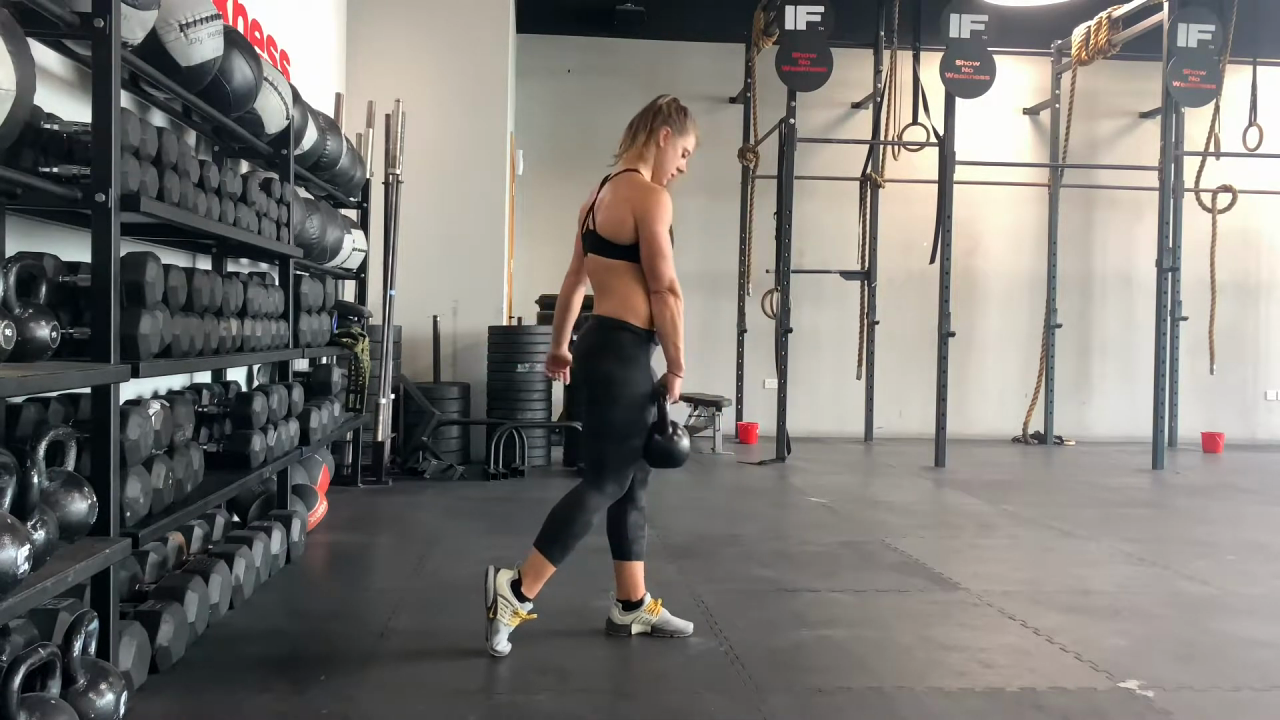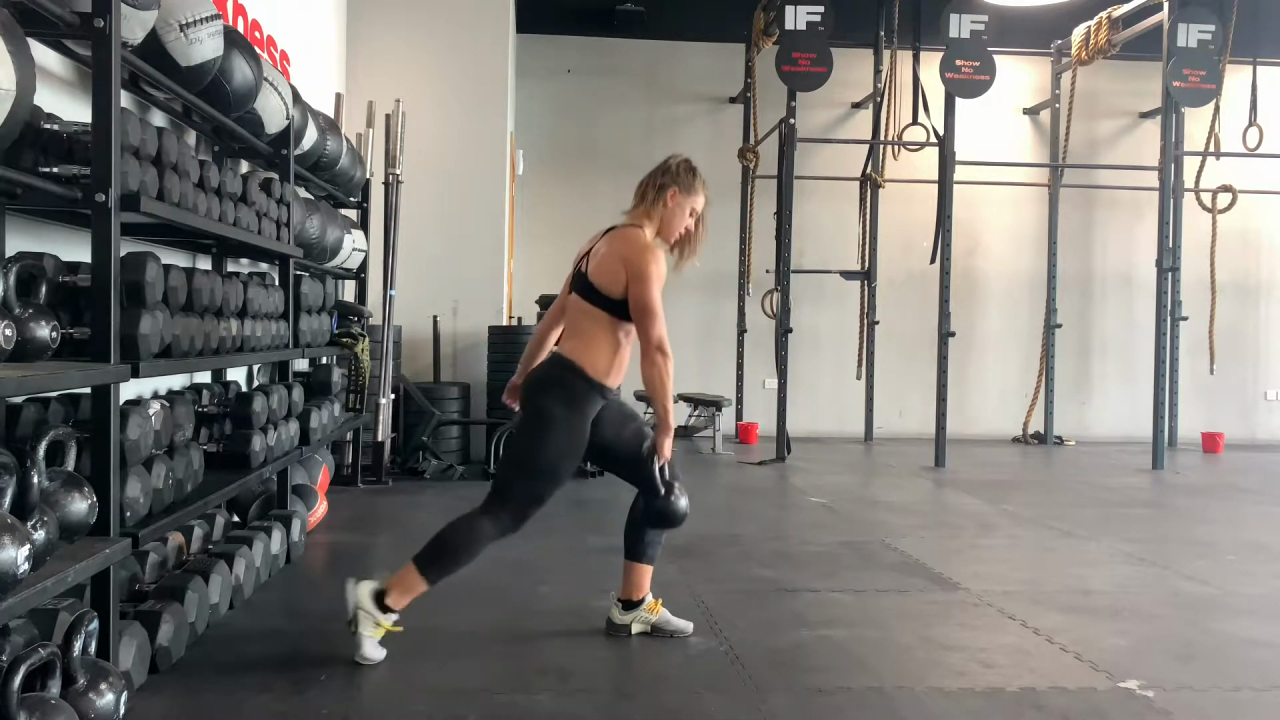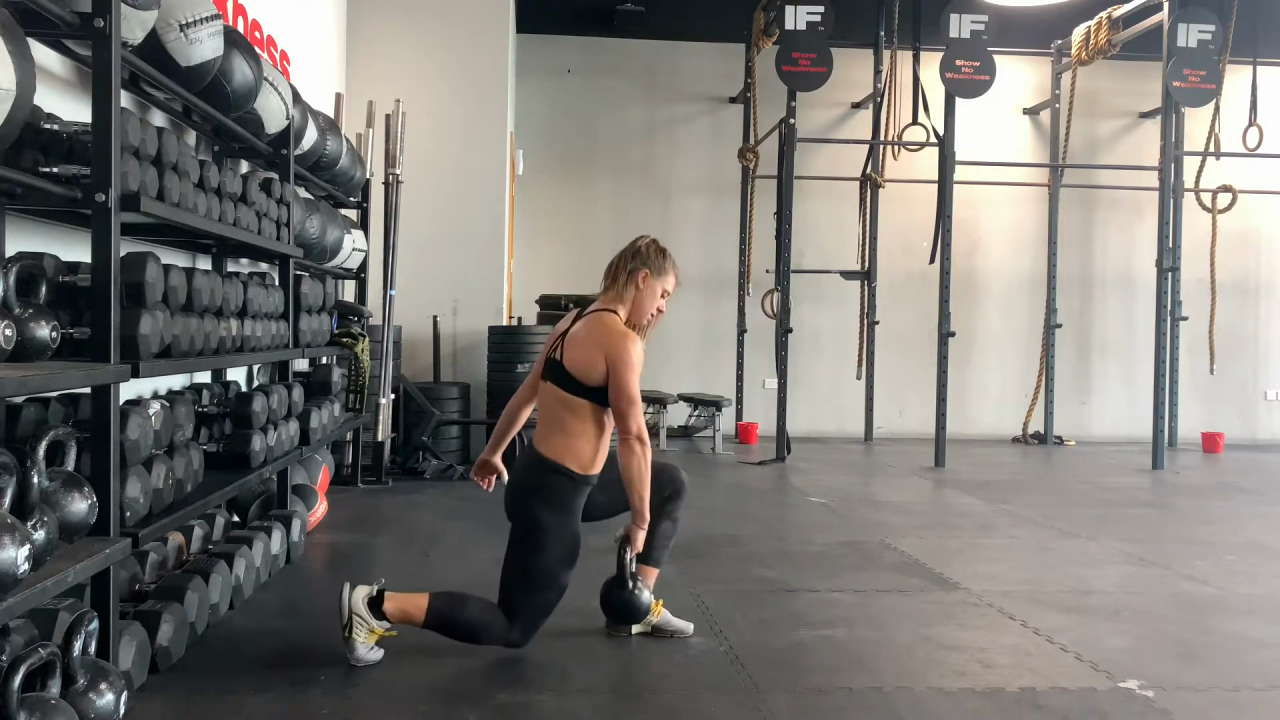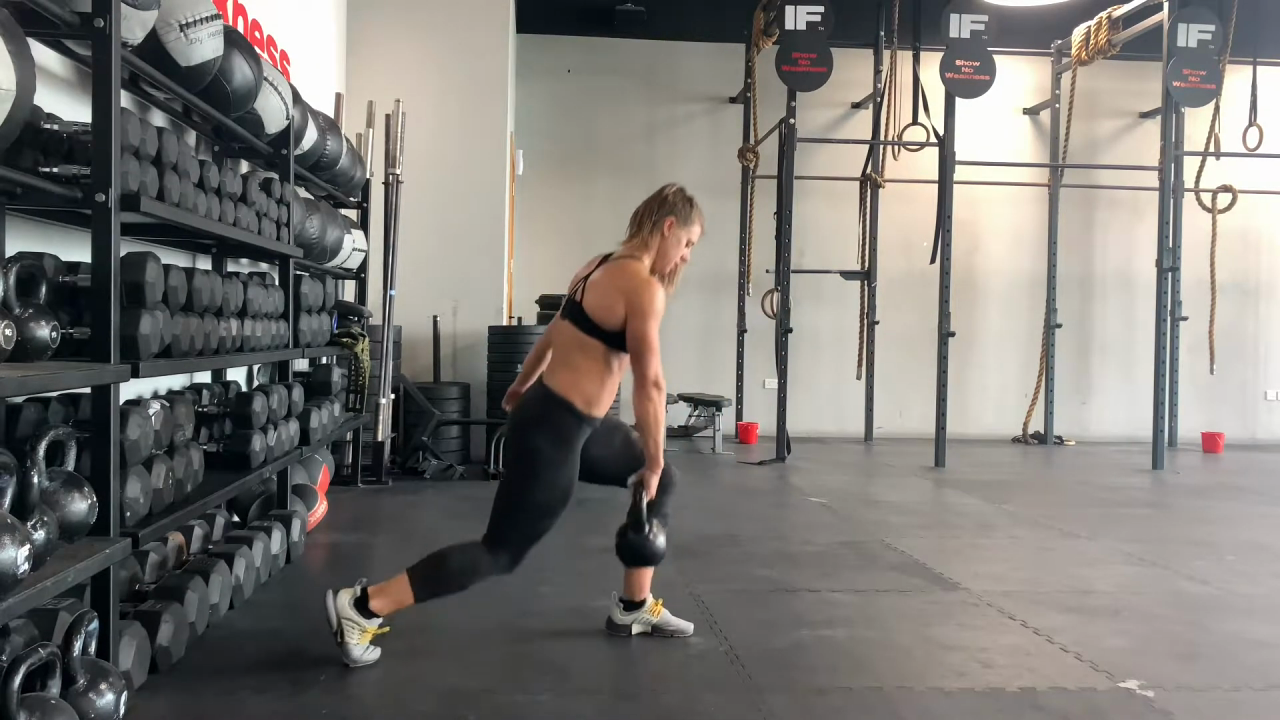
dt=0.5s
person 1, frame 1
left shoulder: (604, 192)
right shoulder: (649, 197)
left elbow: (574, 279)
right elbow: (665, 290)
left wrist: (560, 344)
right wrist: (676, 368)
left hip: (603, 346)
right hip: (621, 353)
left knee: (630, 480)
right knee: (605, 482)
left ankle: (631, 606)
right ankle: (514, 592)
person 1, frame 2
left shoulder: (609, 240)
right shoulder: (644, 253)
left elbow: (555, 315)
right elbow: (655, 347)
left wrist: (524, 376)
right wrist: (665, 429)
left hip: (584, 397)
right hip: (564, 398)
left knee: (660, 482)
right knee: (504, 512)
left ankle: (633, 606)
right ankle: (379, 602)
person 1, frame 3
left shoulder: (574, 322)
right shoulder: (620, 340)
left elbow: (526, 395)
right elbow: (632, 437)
left wrist: (492, 453)
right wrist: (640, 522)
left hip: (546, 475)
right hip: (553, 493)
left knee: (671, 486)
right knee: (514, 627)
right ankle: (375, 606)
person 1, frame 4
left shoulder: (601, 266)
right shoulder: (643, 287)
left elbow: (554, 333)
right elbow: (648, 384)
left wrist: (522, 385)
right wrist: (652, 464)
left hip: (561, 416)
right hip: (554, 432)
left knee: (663, 479)
right knee: (500, 550)
left ankle: (633, 607)
right ankle: (361, 606)
